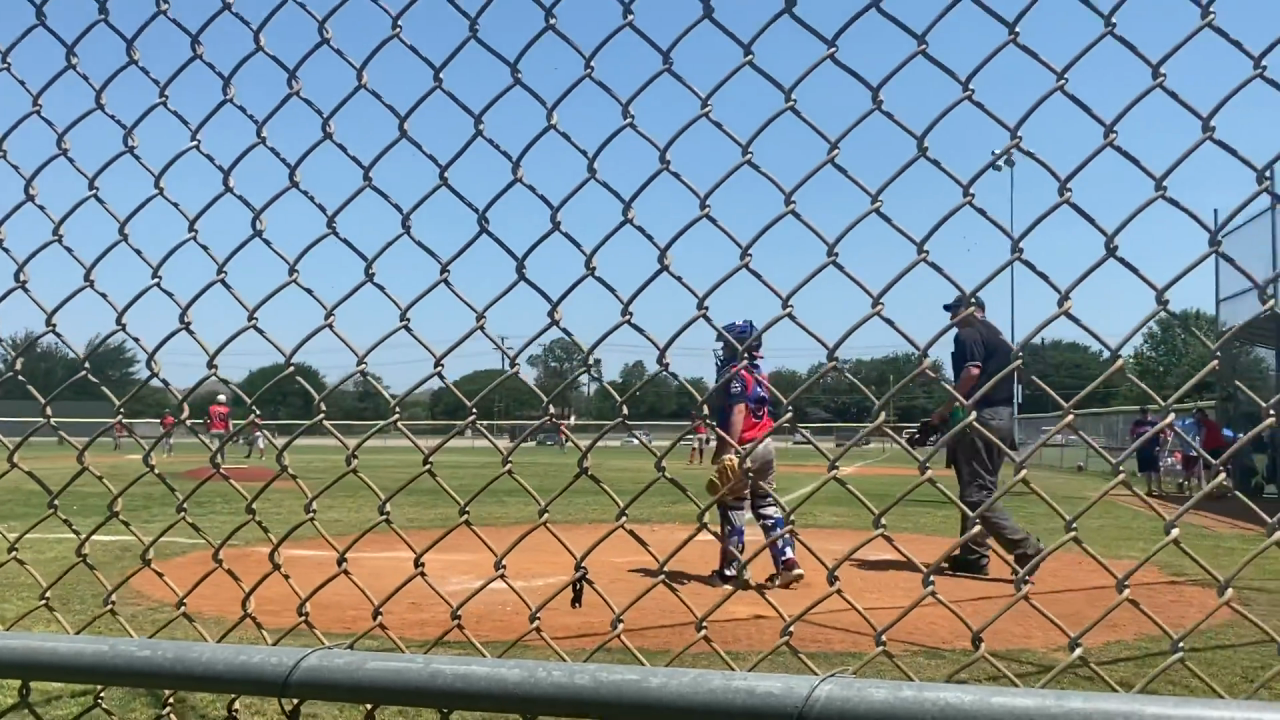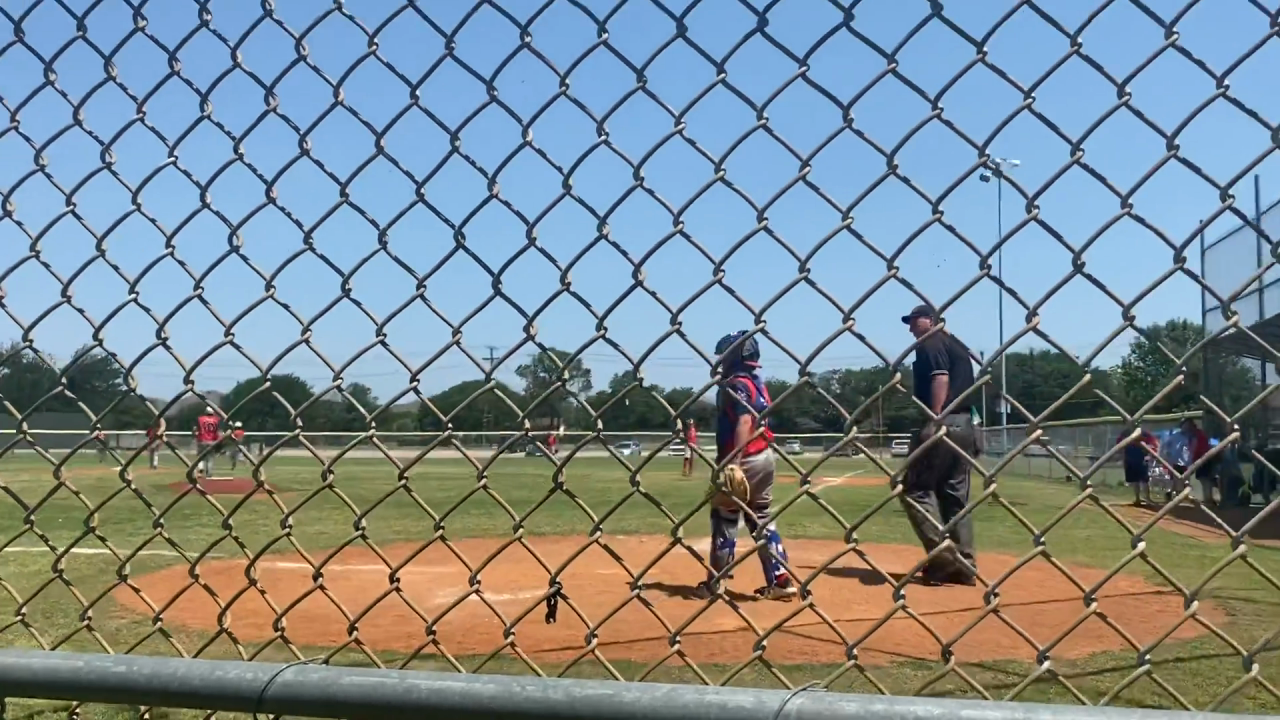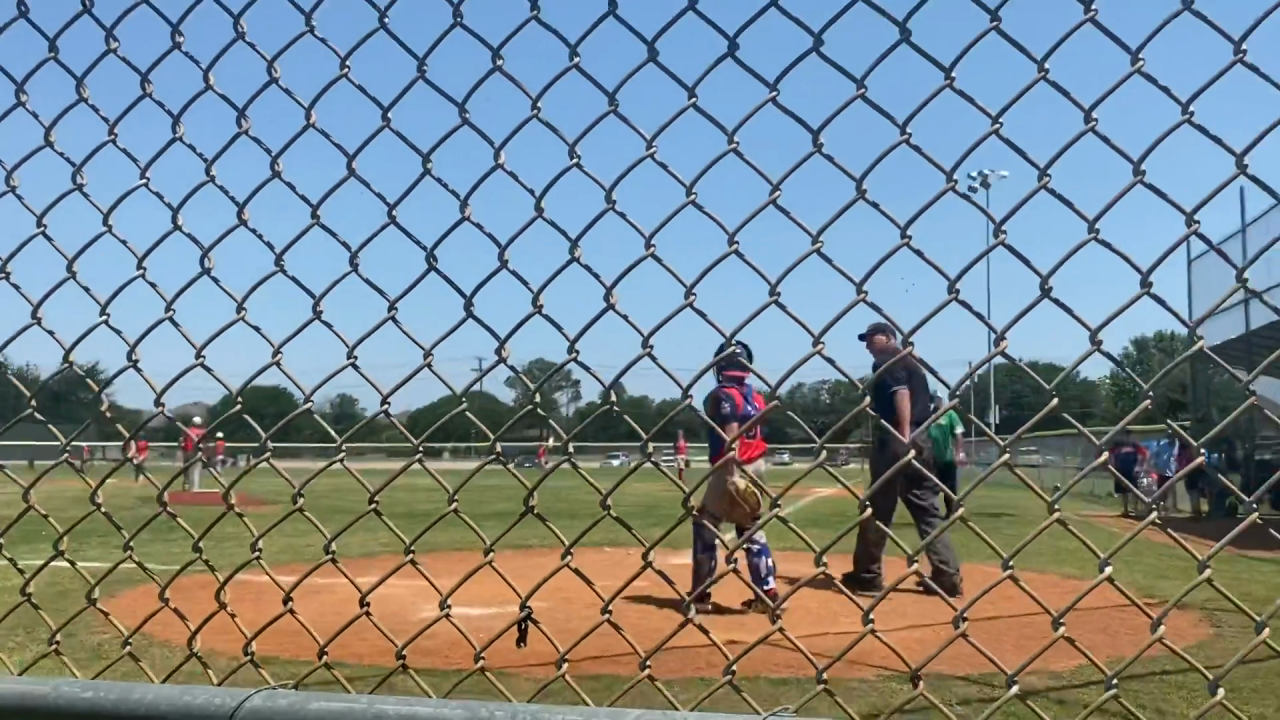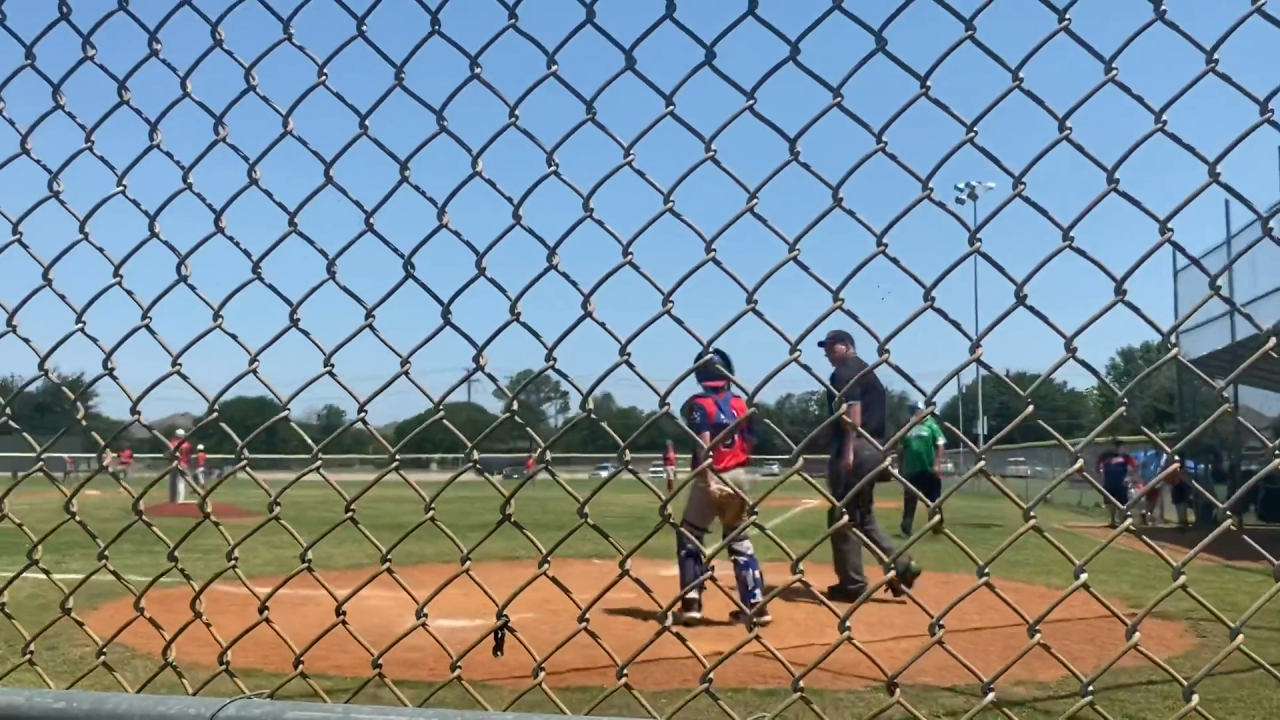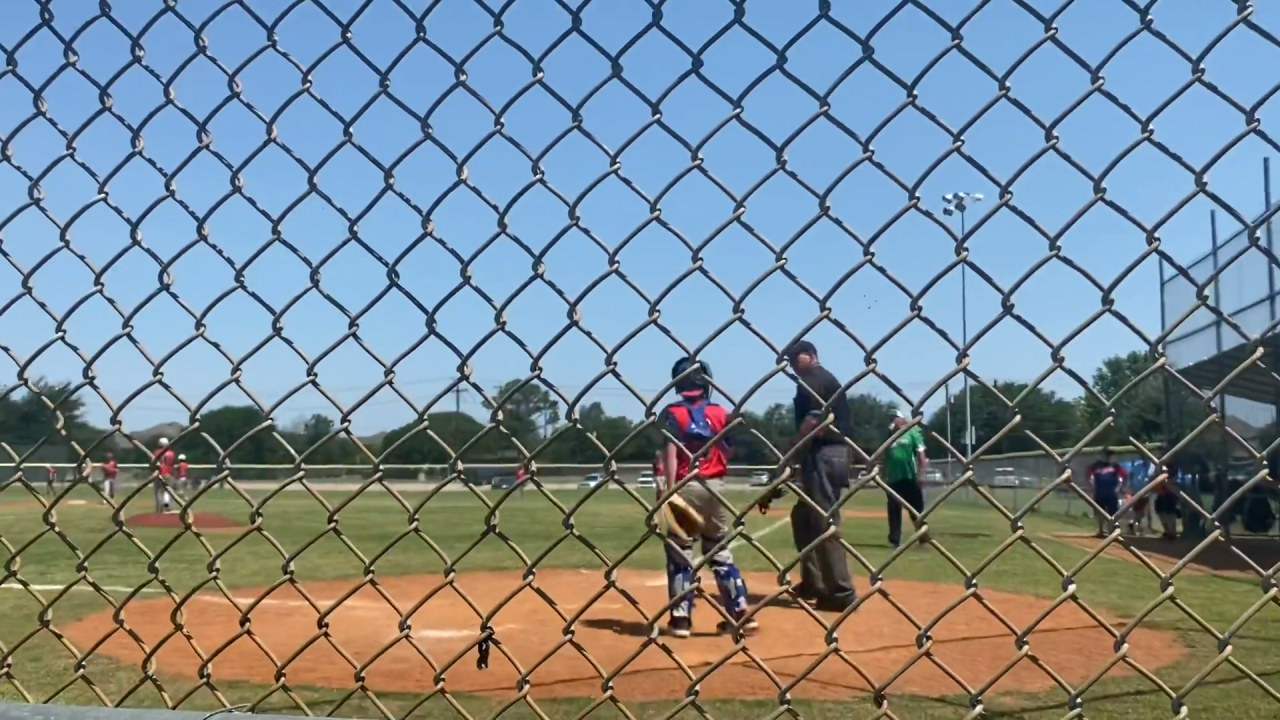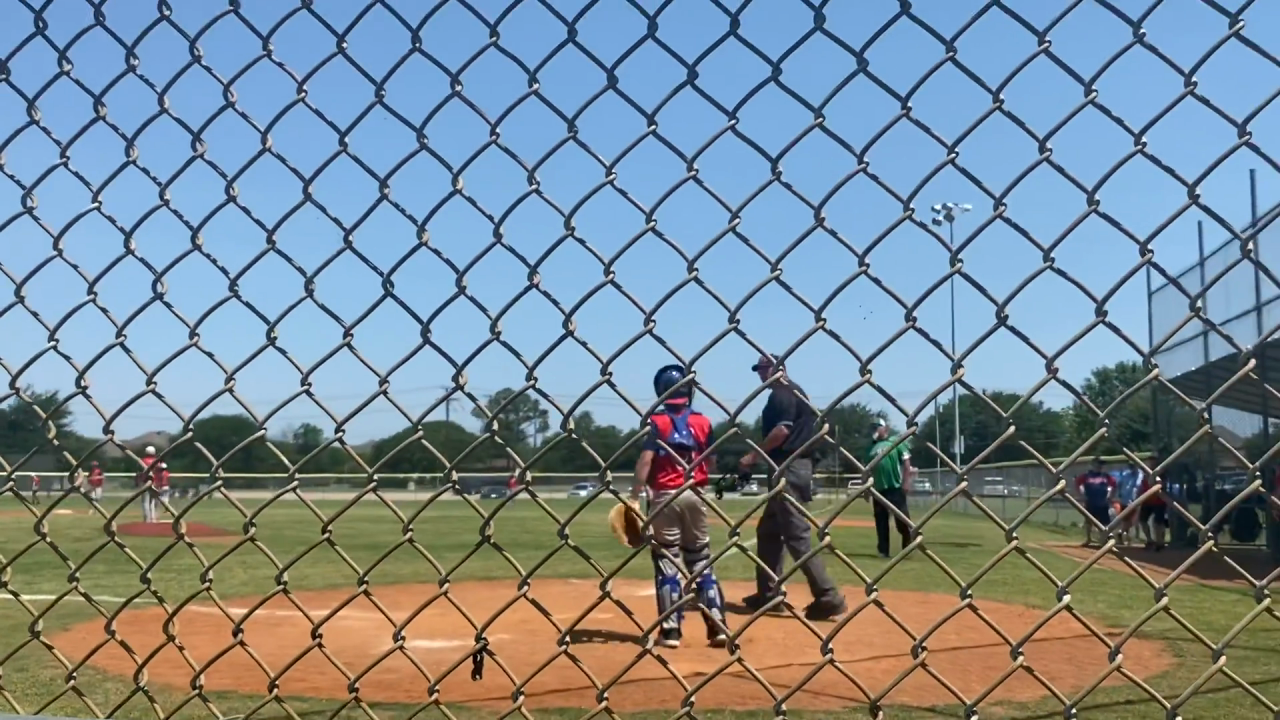
dt=0.2s
person 1, frame 1
left shoulder: (734, 374)
right shoulder: (759, 375)
left elbow: (738, 413)
left wrist: (729, 451)
left hip: (744, 447)
right hip: (765, 446)
left knee: (732, 508)
right knee: (767, 507)
left ankle: (729, 573)
right ankle: (788, 565)
person 1, frame 2
left shoulder: (734, 384)
right shoulder: (758, 385)
left elbow: (743, 423)
left wrist: (734, 464)
left hip: (745, 460)
right hip: (766, 457)
left knee: (725, 519)
right knee: (762, 519)
left ankle: (714, 585)
right ankle: (780, 580)
person 1, frame 3
left shoulder: (721, 394)
right shoulder: (756, 396)
left elbow: (731, 434)
left wrist: (733, 474)
left hip: (733, 469)
right hip: (757, 466)
left knee: (706, 525)
right knee: (752, 530)
left ankle: (702, 595)
right ankle: (769, 594)
person 1, frame 4
left shoulder: (698, 404)
right shoulder: (741, 404)
left elbow: (702, 442)
right elbow: (749, 443)
left wrist: (709, 479)
left hip: (710, 478)
right hip: (737, 475)
left knee: (690, 537)
right knee: (739, 540)
left ankle: (692, 603)
right ankle: (755, 605)
person 1, frame 5
left shoulder: (673, 413)
right shoulder: (720, 413)
left elbow: (671, 452)
right elbow: (727, 453)
left wrist: (669, 489)
left hip: (685, 486)
right hip: (713, 486)
left knee: (680, 551)
right knee: (719, 550)
left ankle: (681, 619)
right ankle: (740, 614)
person 1, frame 6
left shoulder: (656, 422)
right shoulder: (702, 422)
left elbow: (646, 459)
right elbow: (710, 463)
left wrist: (634, 496)
left hip: (665, 496)
right hip: (695, 495)
left knee: (667, 562)
right knee: (700, 559)
left ankle: (671, 629)
right ankle: (716, 625)
person 2, frame 1
left shoulder: (968, 333)
right shoulder: (999, 336)
left elbow: (972, 372)
right elbow: (1003, 380)
left wrist: (945, 408)
left hip: (981, 417)
right hip: (1004, 418)
left knee: (975, 490)
right knee: (980, 488)
left ankle: (1023, 545)
right ankle: (972, 555)
person 2, frame 2
left shoulder: (929, 344)
right shoulder: (958, 345)
left elbow: (940, 379)
left wrist: (933, 421)
left hip: (941, 425)
right hip: (964, 425)
left knee: (915, 490)
right knee: (956, 496)
left ankle: (943, 556)
right ankle: (963, 563)
person 2, frame 3
left shoulder: (886, 361)
right shoulder: (911, 362)
left elbow: (900, 393)
left wrist: (904, 432)
left hip: (897, 440)
right hip: (921, 441)
left knee: (876, 508)
right knee: (926, 509)
left ankle: (868, 574)
right ankle: (946, 575)
person 2, frame 4
left shoulder: (844, 372)
right shoulder: (867, 371)
left elbow: (852, 409)
left wrist: (847, 450)
left hip: (856, 448)
right hip: (873, 448)
left knee: (842, 516)
right knee: (861, 516)
left ankle: (852, 584)
right ankle: (902, 564)
person 2, frame 5
left shoulder: (812, 380)
right shoulder: (827, 379)
left elbow: (812, 419)
left hip: (823, 456)
right hip: (834, 454)
left knee: (824, 525)
right knee: (803, 518)
left ankle: (842, 592)
right ankle: (812, 584)
person 2, frame 6
left shoulder: (783, 393)
right shoulder: (789, 394)
left elbow: (781, 430)
left wrist: (752, 456)
left hip: (789, 469)
right hip: (794, 467)
left knee: (797, 535)
right knee: (768, 530)
left ankle: (828, 597)
right ankle: (768, 593)
